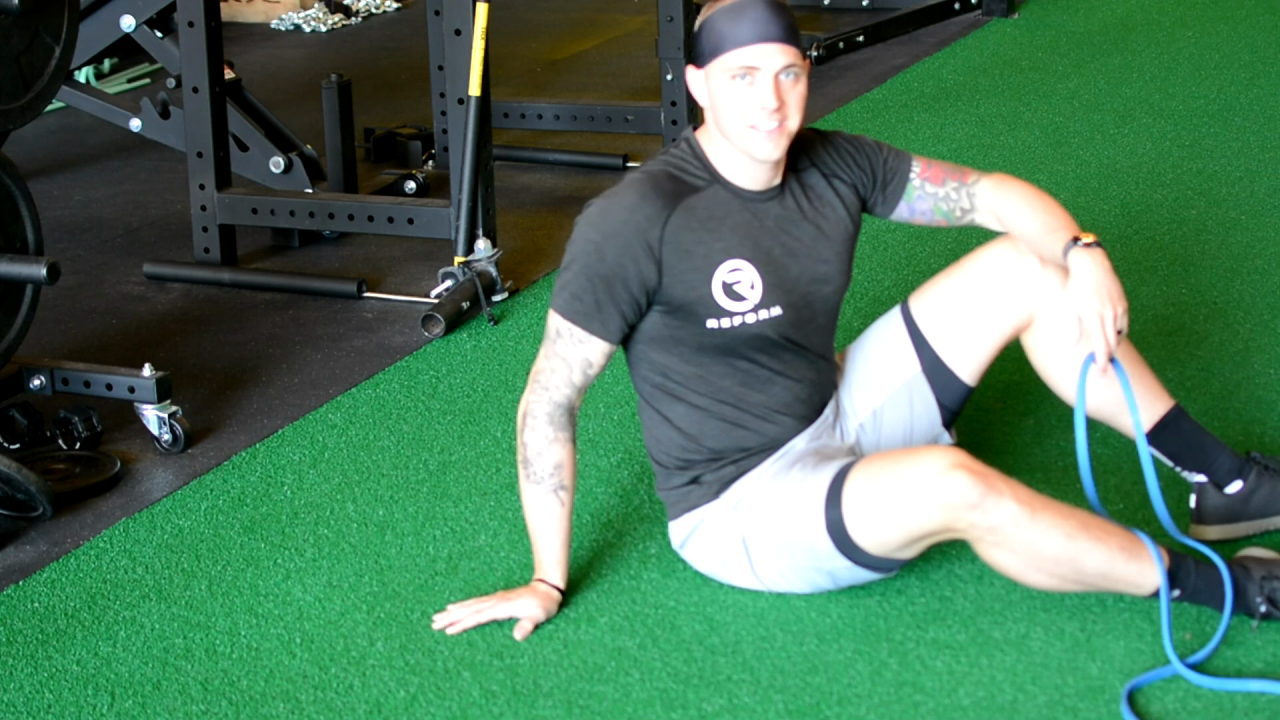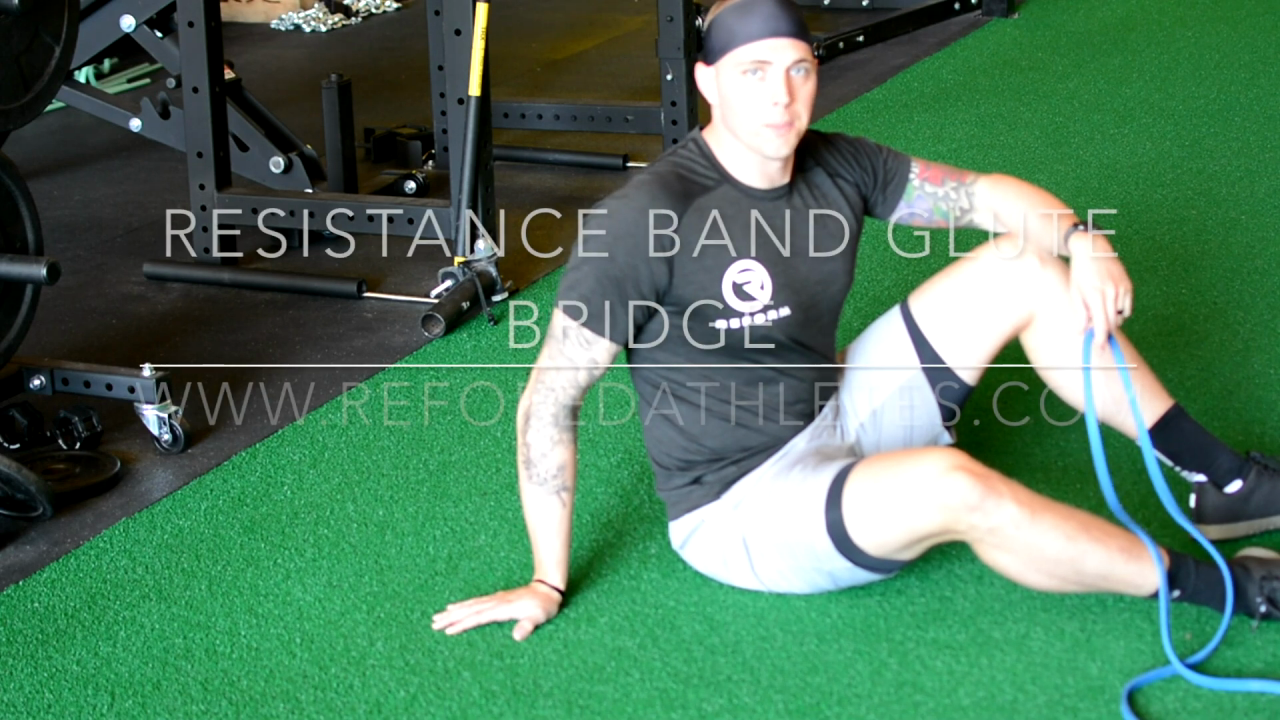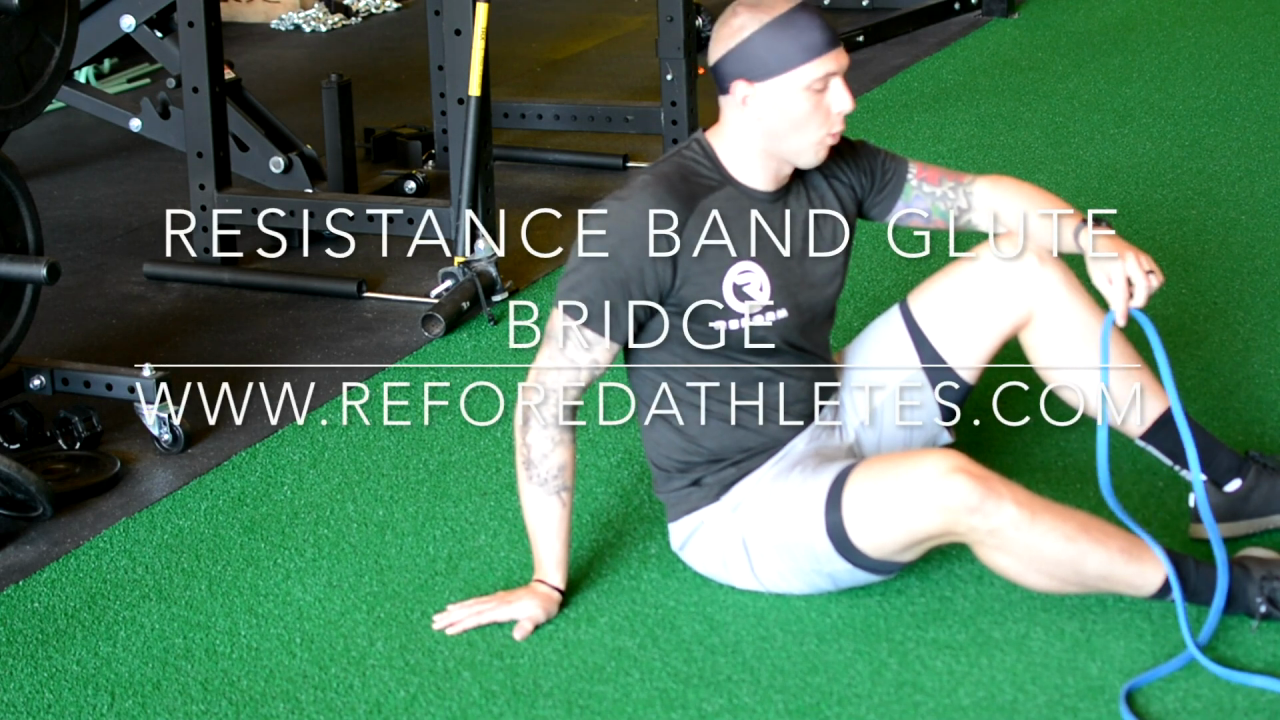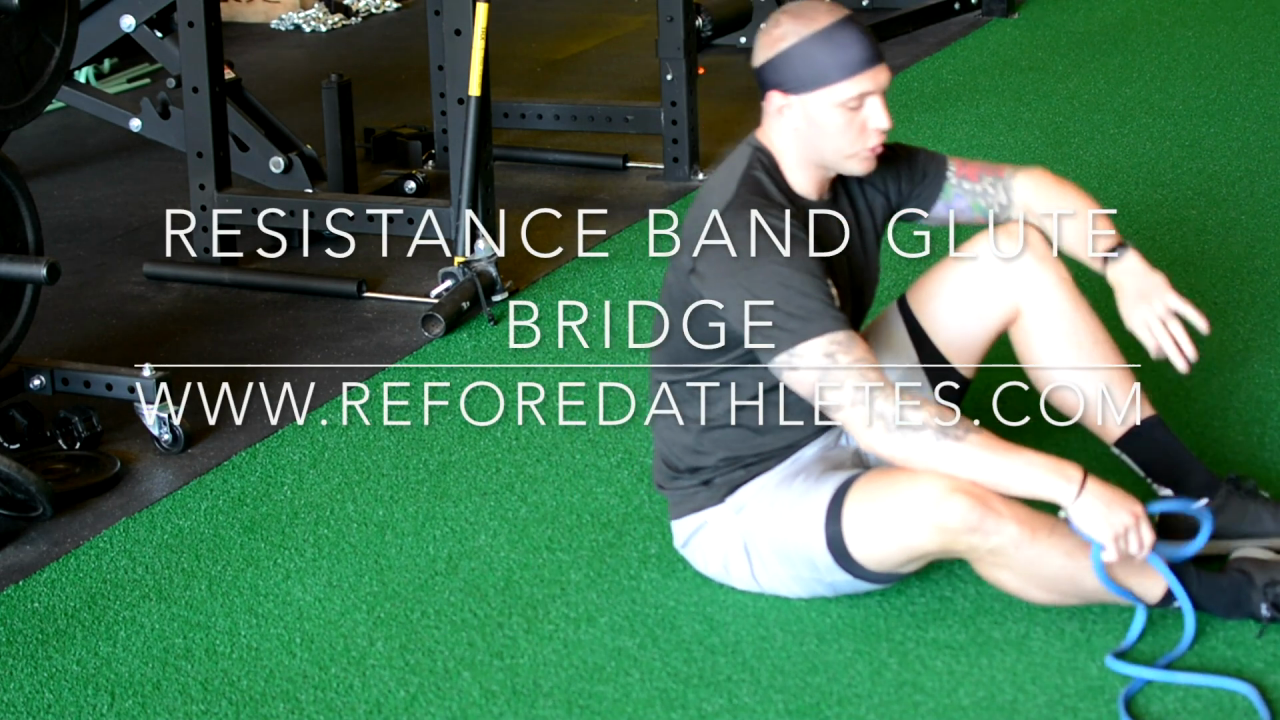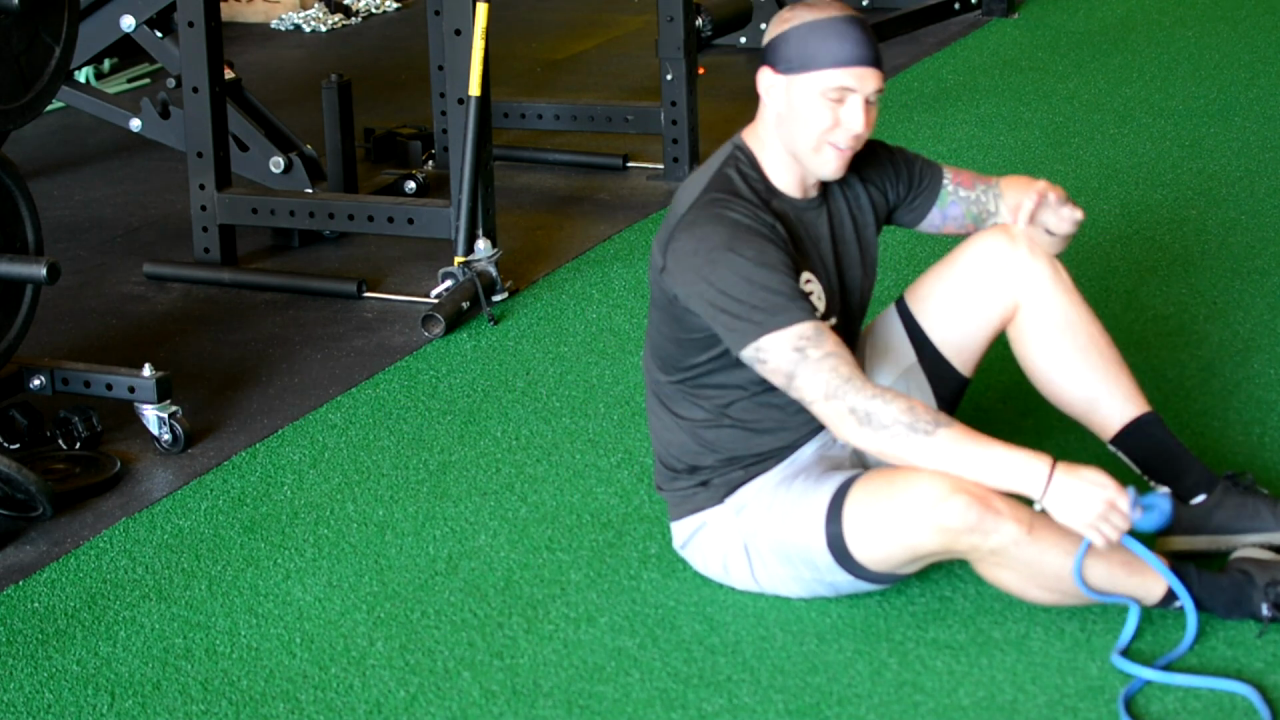
dt=1s
person 1, frame 1
left shoulder: (833, 164)
right shoulder: (637, 220)
left elbow: (988, 193)
right elbow: (548, 402)
left wrist: (1083, 253)
right wrist: (547, 584)
left hip: (836, 416)
right hip: (740, 509)
left knee: (1025, 266)
right knee: (950, 482)
right ankle: (1209, 585)
person 1, frame 2
left shoulder: (835, 165)
right shoulder: (647, 220)
left elbow: (987, 194)
right elbow: (548, 400)
left wrist: (1082, 240)
right wrist: (548, 583)
left hip: (836, 418)
right hip: (741, 509)
left knee: (1026, 267)
right knee: (951, 484)
right ankle: (1207, 584)
person 1, frame 3
left shoulder: (833, 166)
right shoulder: (649, 221)
left elbow: (983, 197)
right elbow: (547, 397)
left wrist: (1095, 238)
right wrist: (548, 582)
left hip: (833, 419)
right hip: (742, 510)
left knee: (1022, 265)
right knee: (952, 487)
right ankle: (1209, 585)
person 1, frame 4
left shoulder: (854, 160)
right shoulder: (744, 236)
left elbow: (1031, 189)
right elbow: (880, 423)
left wrist: (1124, 265)
right wrist: (1073, 487)
left hip: (836, 422)
right hip: (747, 510)
left knee: (1016, 254)
right knee: (955, 506)
left ankle: (1188, 493)
right ankle: (1203, 591)
person 1, frame 5
left shoulder: (853, 163)
right shoulder: (717, 235)
left elbow: (1007, 195)
right elbow: (852, 412)
left wrist: (1043, 217)
right wrist: (1047, 479)
left hip: (834, 418)
right hip: (746, 509)
left knee: (1010, 253)
right knee: (955, 506)
left ankle: (1191, 496)
right ankle: (1200, 590)
